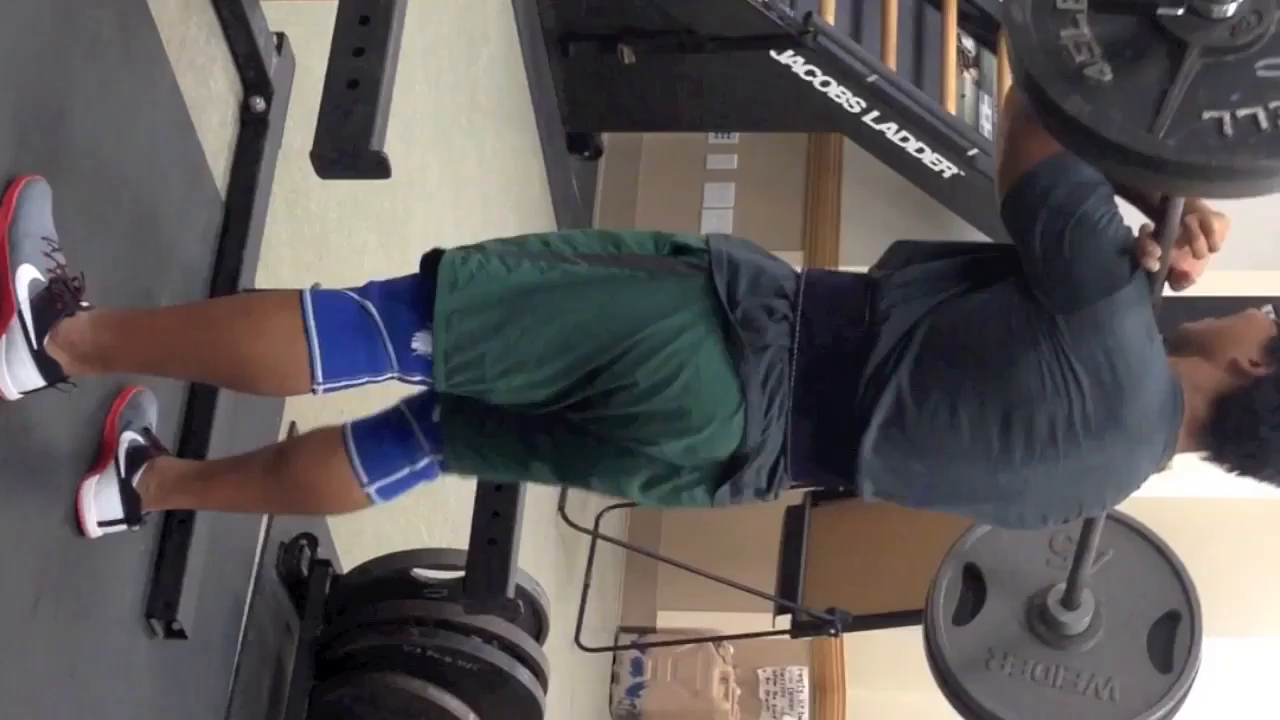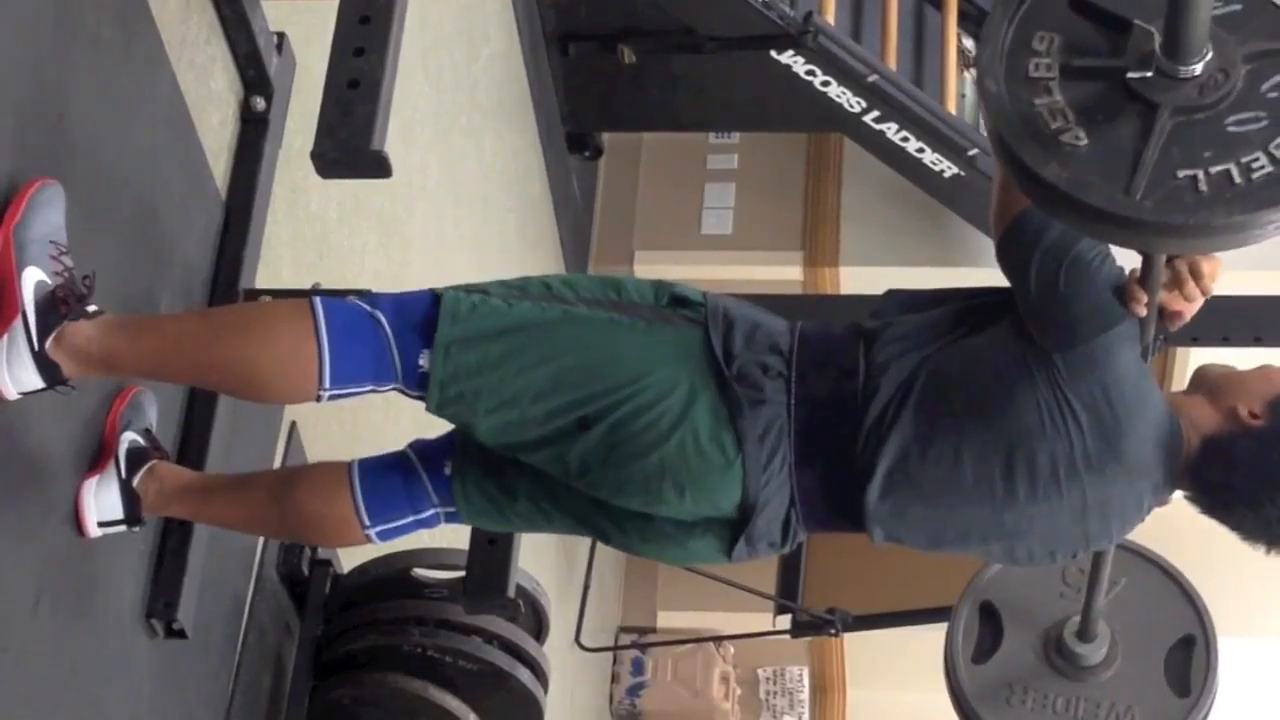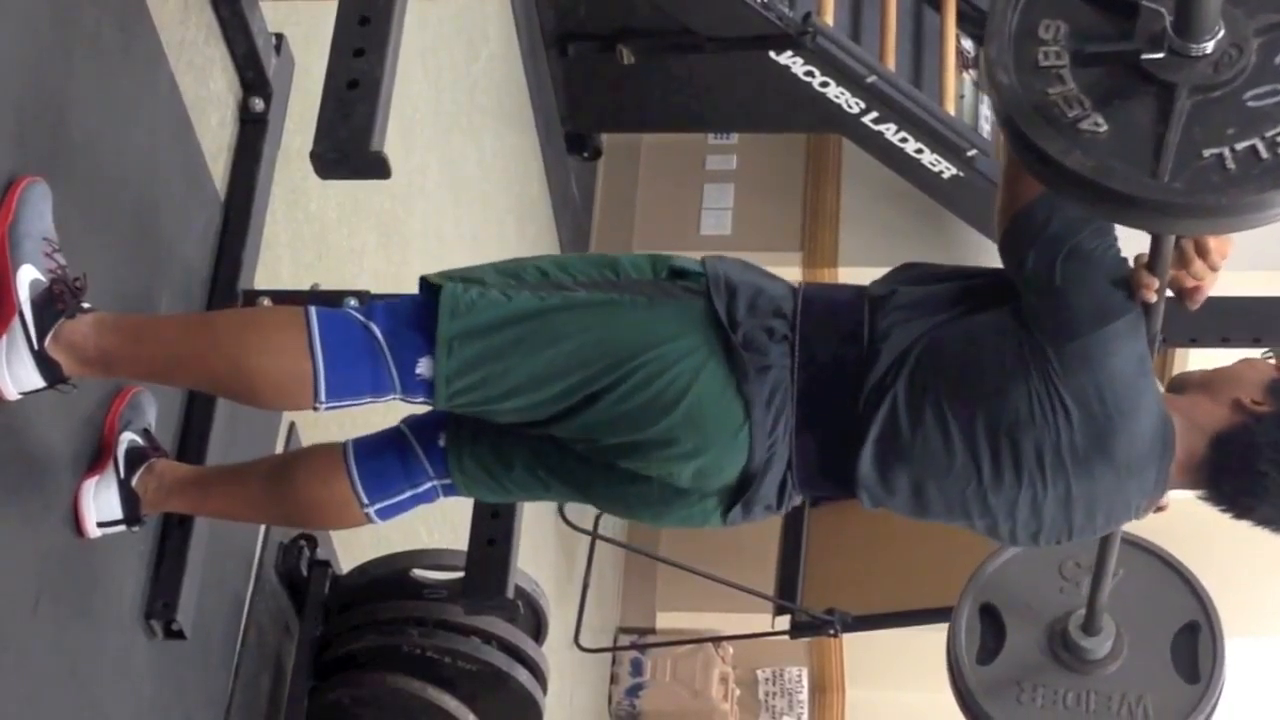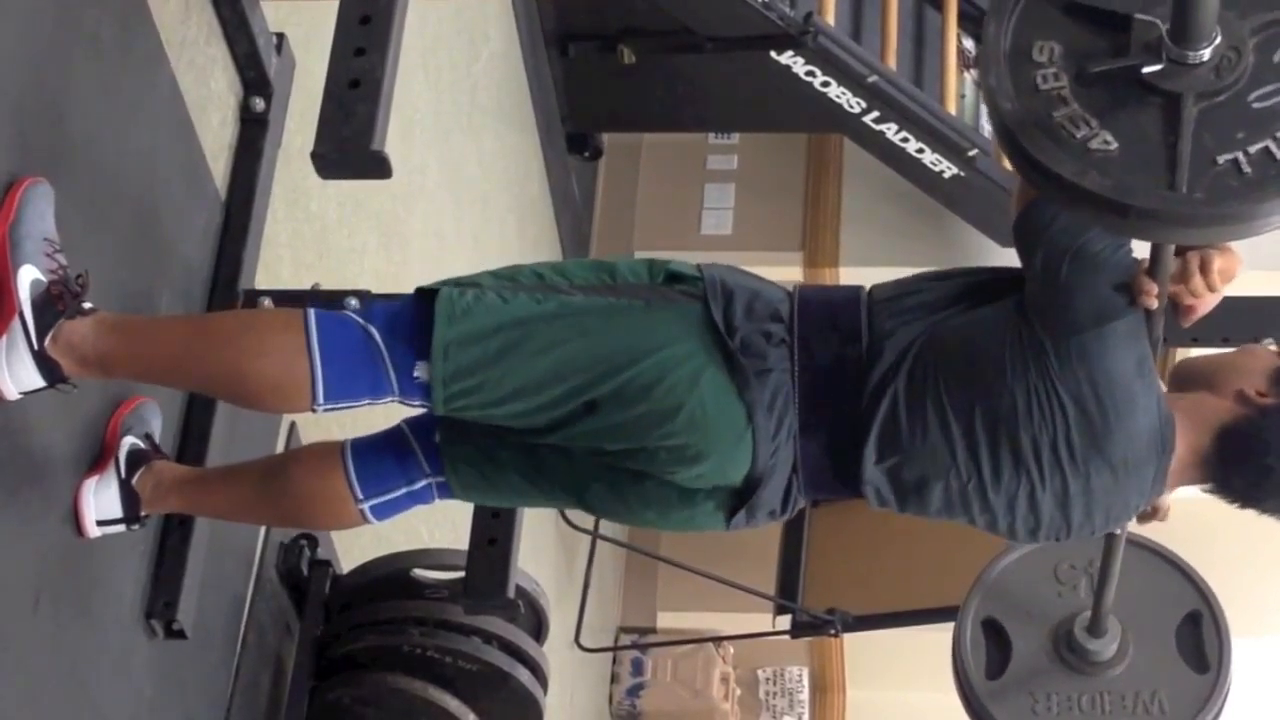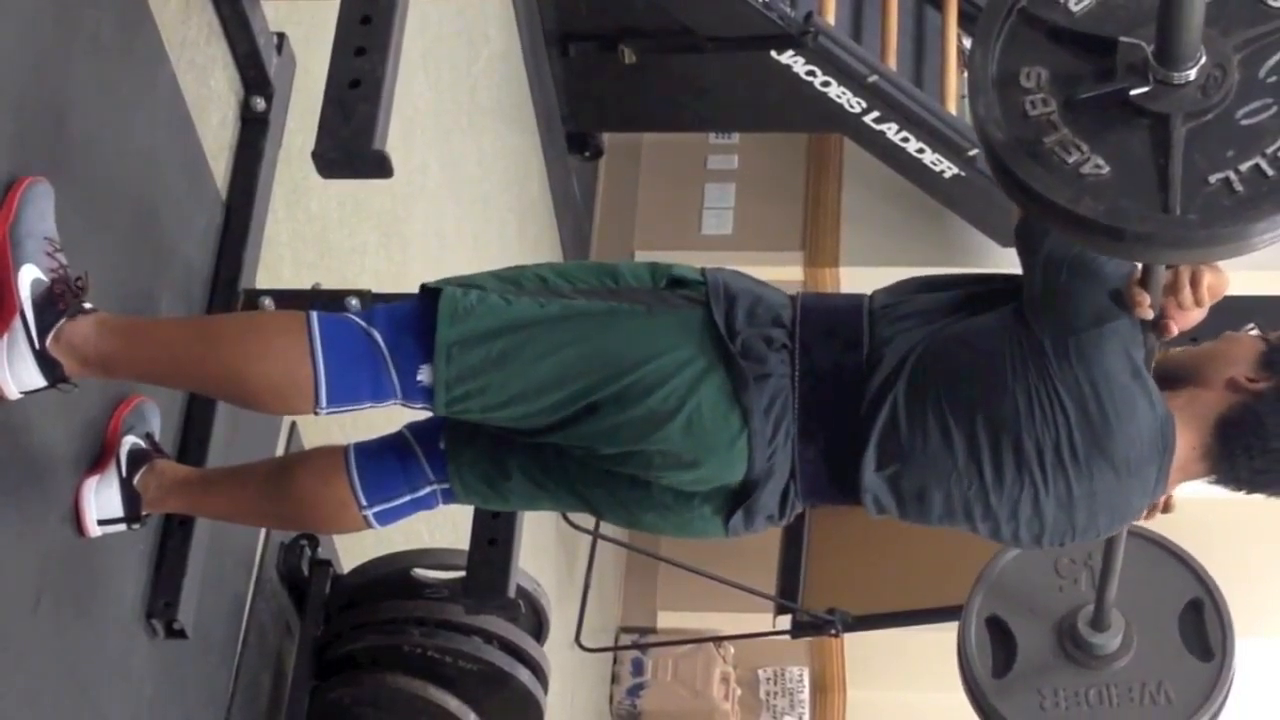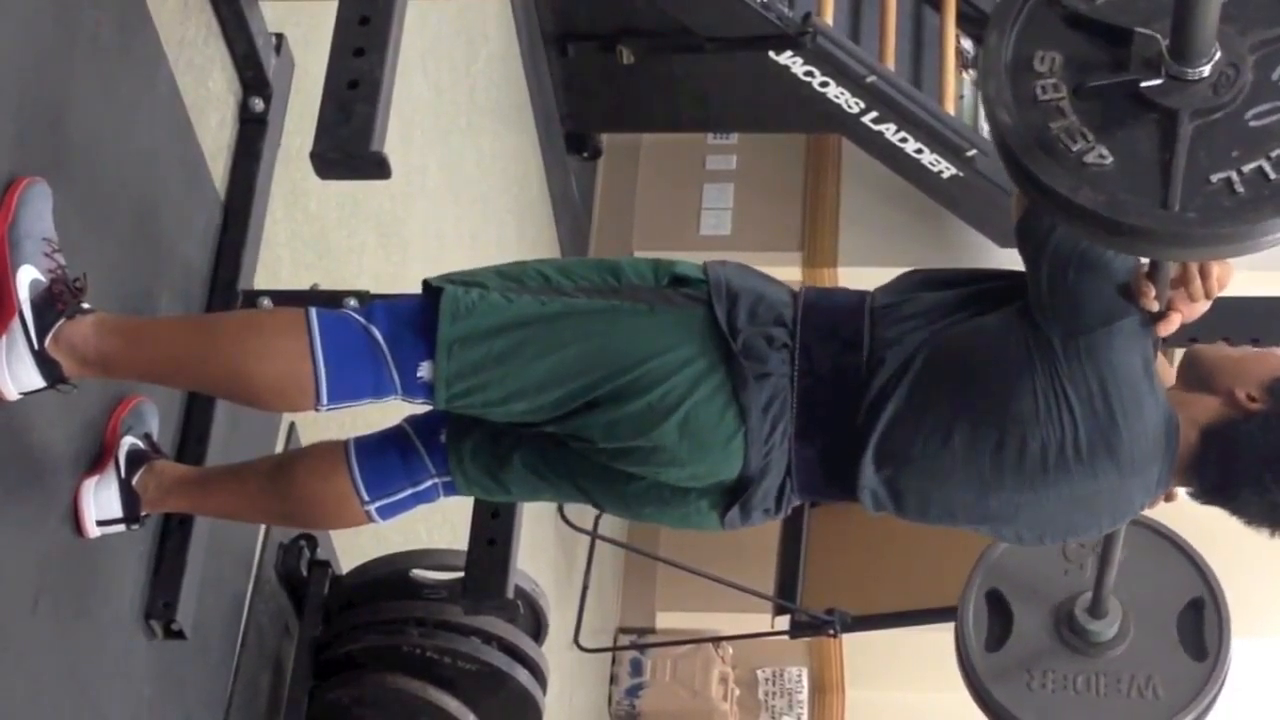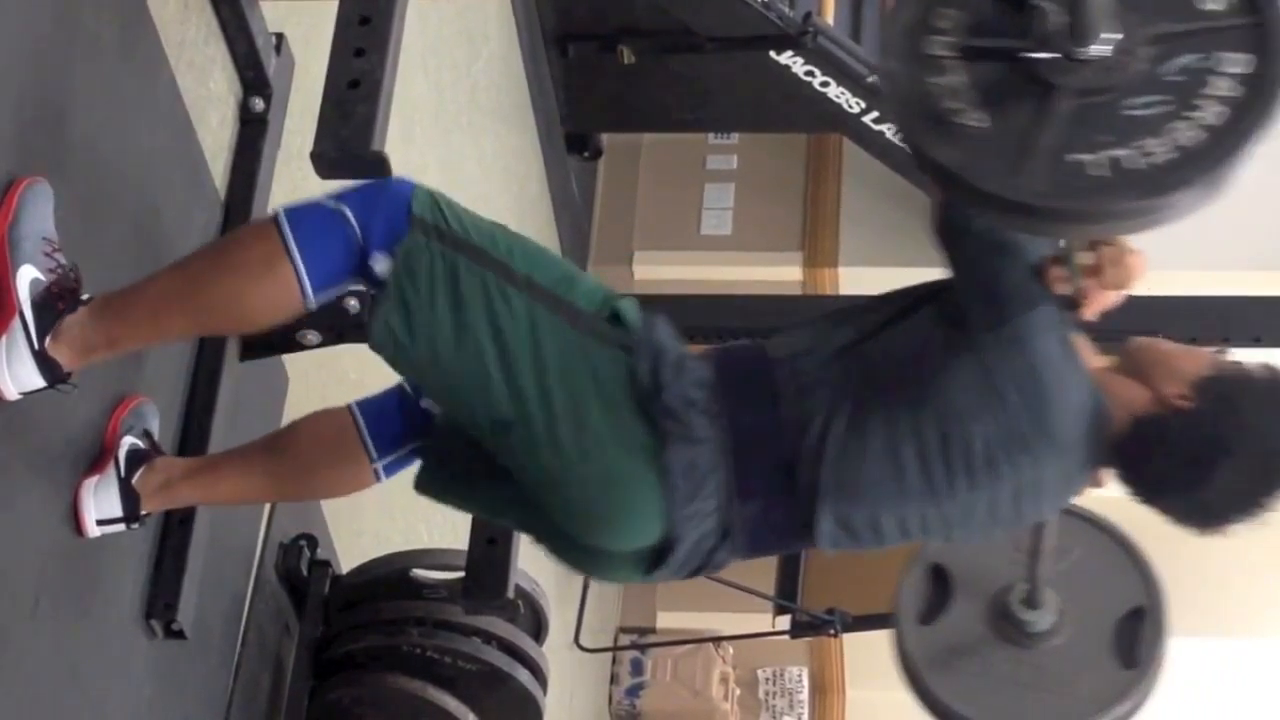
dt=0.5s
person 1, frame 1
left shoulder: (1106, 334)
right shoulder: (1116, 468)
left elbow: (1032, 135)
left hip: (721, 348)
right hip: (726, 450)
left knee: (358, 332)
right knee: (409, 447)
right ankle: (148, 480)
person 1, frame 2
left shoulder: (1103, 374)
right shoulder: (1111, 502)
left elbow: (1023, 185)
left hip: (725, 395)
right hip: (742, 501)
left knee: (371, 338)
right knee: (391, 492)
right ankle: (152, 487)
person 1, frame 3
left shoulder: (1100, 368)
right shoulder: (1108, 497)
left elbow: (1031, 174)
right wrist: (1163, 281)
left hip: (716, 366)
right hip: (733, 466)
left knee: (360, 351)
right knee: (400, 466)
right ankle: (149, 485)
person 1, frame 4
left shoulder: (1106, 370)
right shoulder: (1108, 494)
right wrist: (1164, 283)
left hip: (722, 371)
right hip: (746, 469)
left knee: (367, 353)
right knee: (396, 470)
right ankle: (149, 486)
person 1, frame 5
left shoulder: (1099, 375)
right shoulder: (1113, 497)
left wrist: (1136, 294)
right hip: (736, 480)
left knee: (366, 355)
right knee: (406, 472)
right ankle: (152, 483)
person 1, frame 6
left shoulder: (1109, 376)
right shoulder: (1118, 489)
left elbow: (1052, 209)
left wrist: (1143, 303)
right wrist: (1160, 299)
right hip: (738, 467)
left knee: (375, 350)
right knee: (429, 459)
right ankle: (150, 486)
person 1, frame 7
left shoulder: (1029, 365)
right shoulder: (1041, 481)
left elbow: (968, 205)
left wrist: (1058, 289)
right wrist: (1071, 287)
left hip: (647, 445)
right hip: (660, 527)
left knee: (377, 217)
right knee: (418, 415)
right ankle: (157, 483)
